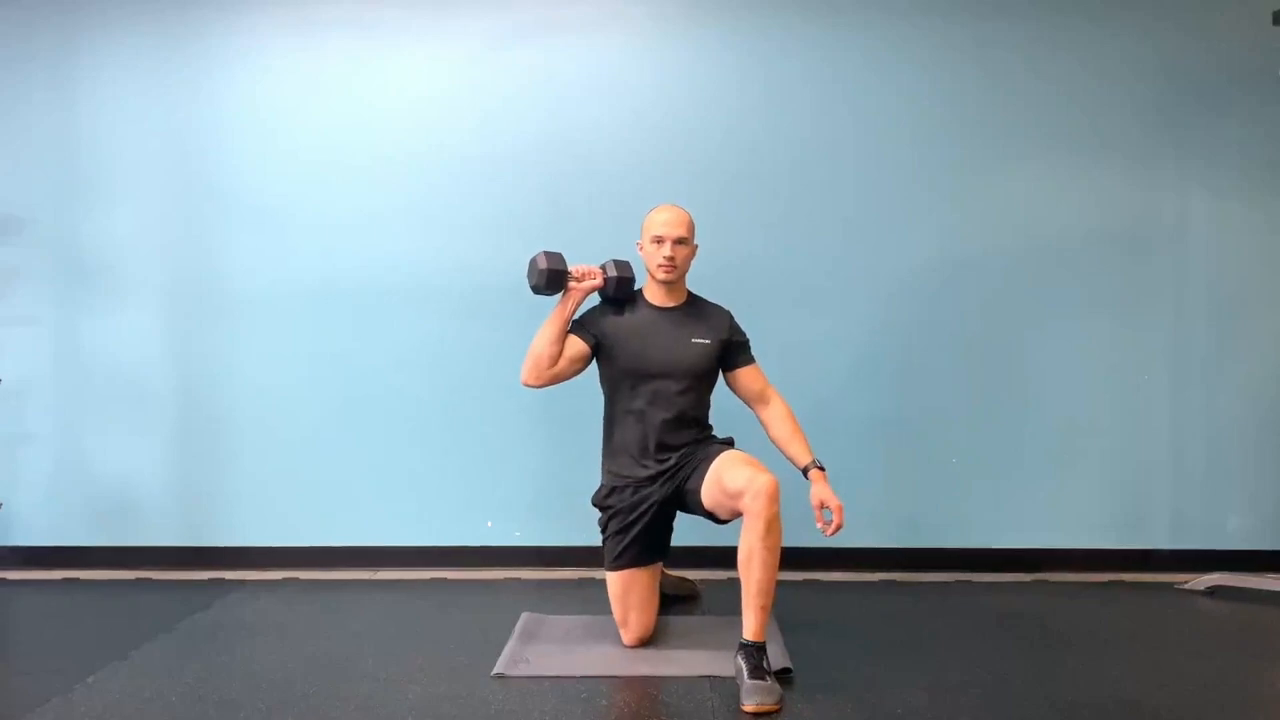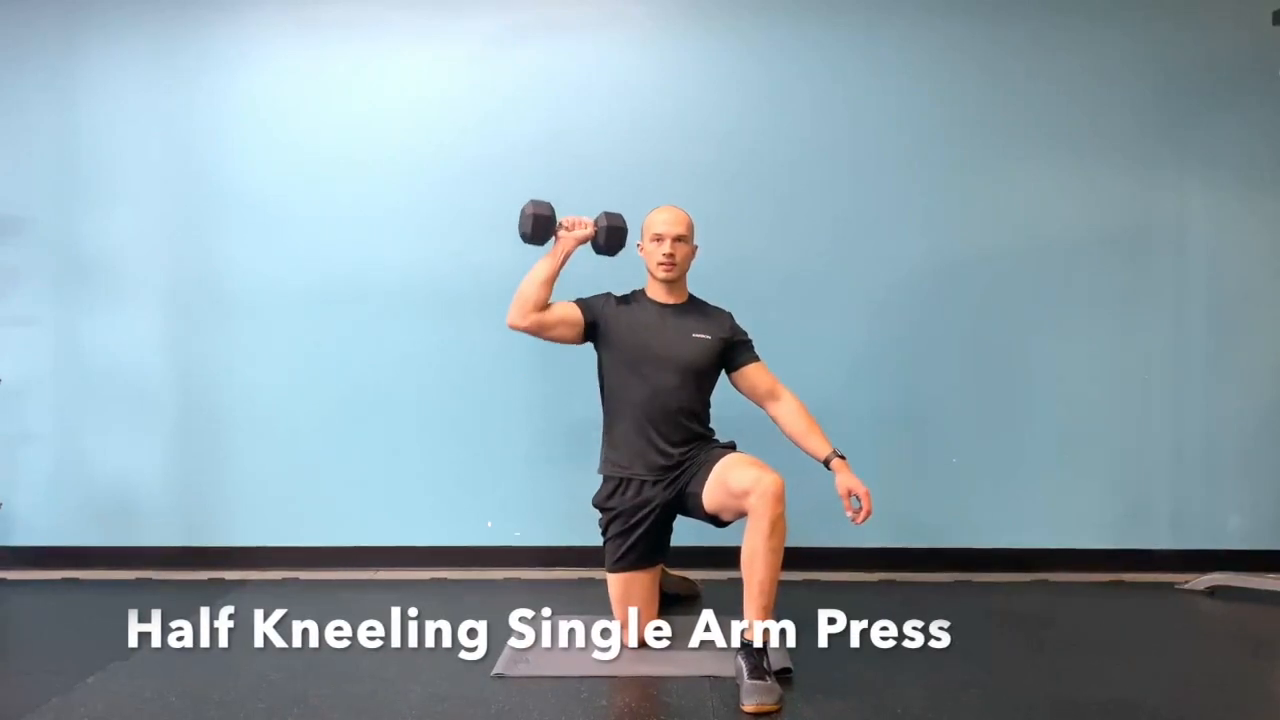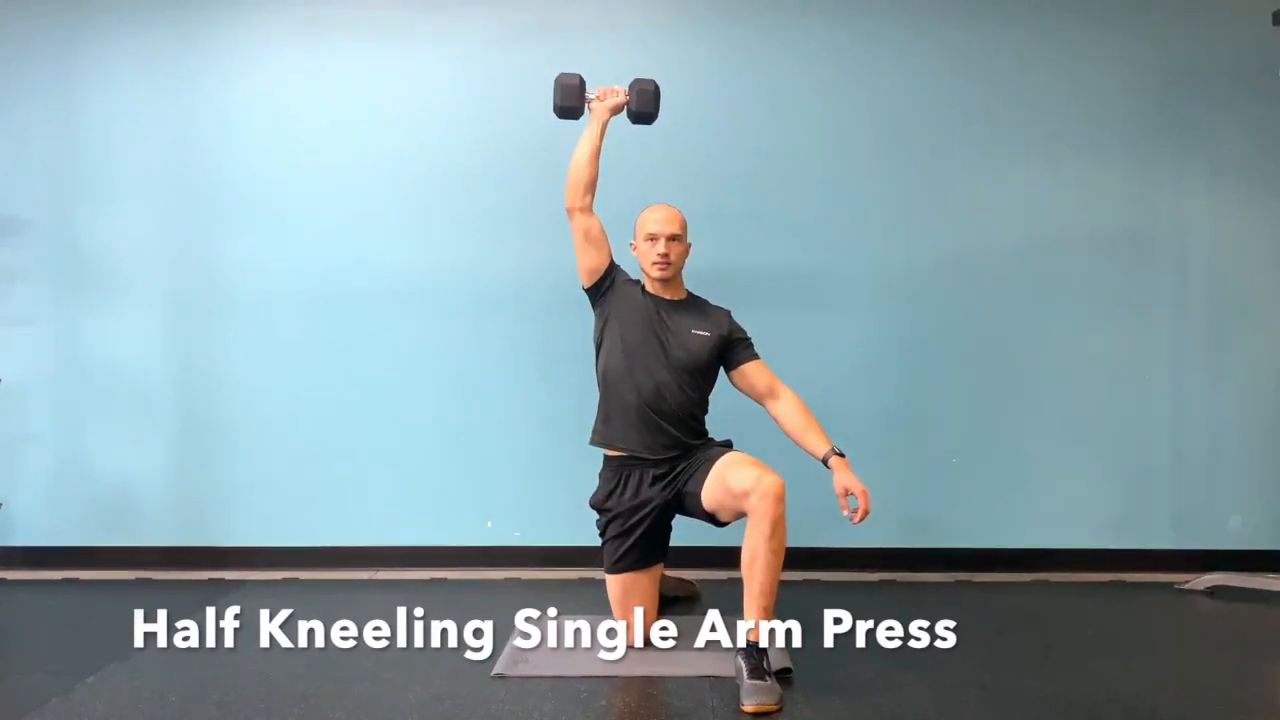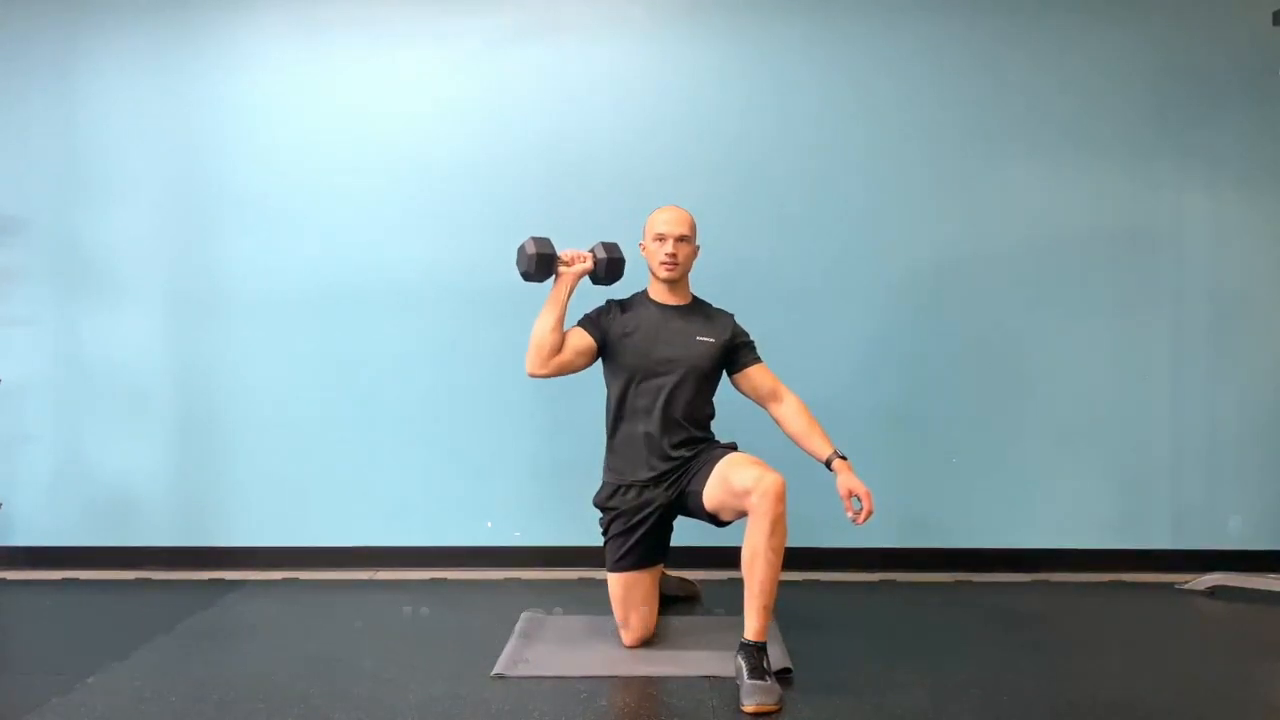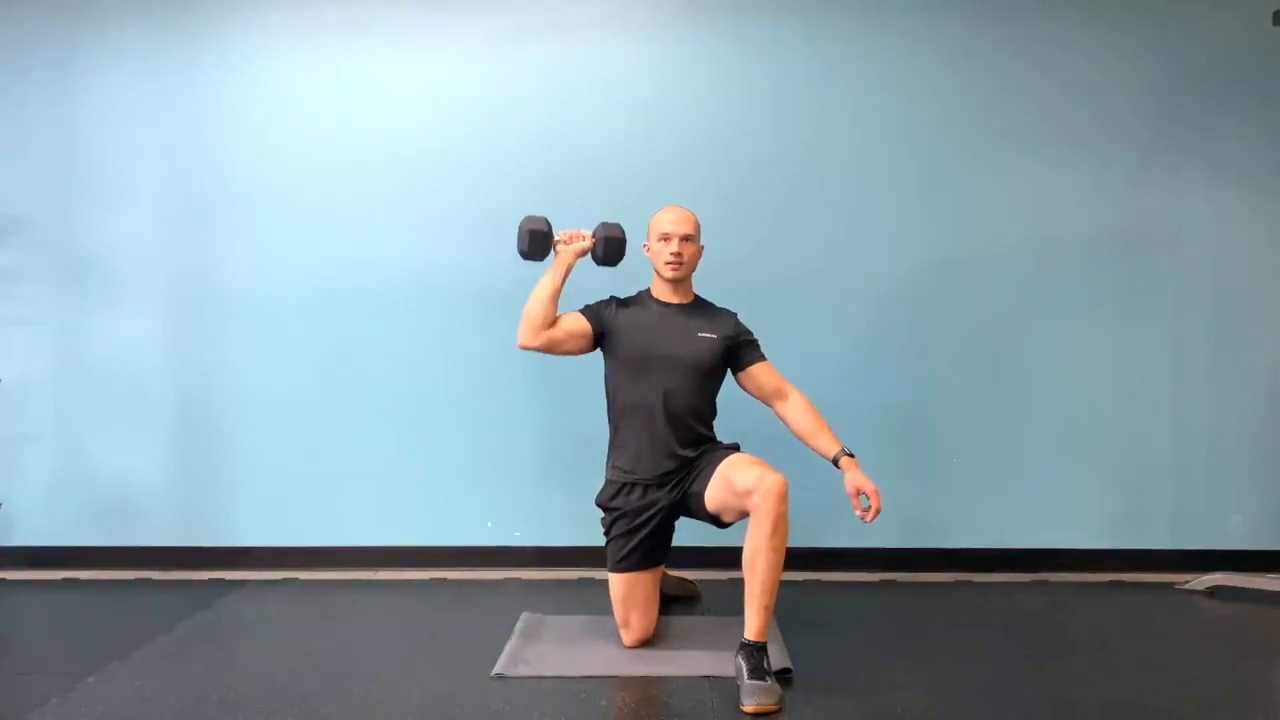
dt=1s
person 1, frame 1
left shoulder: (717, 323)
right shoulder: (607, 317)
left elbow: (765, 401)
right elbow: (535, 374)
left wrist: (814, 473)
right wrist: (569, 301)
left hip: (694, 460)
right hip: (630, 480)
left knee: (761, 489)
right knee: (634, 635)
left ankle: (752, 651)
right ankle: (652, 577)
person 1, frame 2
left shoulder: (718, 324)
right shoulder: (609, 312)
left elbow: (775, 397)
right elbow: (521, 318)
left wrist: (836, 462)
right wrist: (561, 248)
left hip: (696, 463)
right hip: (631, 481)
left knee: (767, 487)
right knee: (635, 635)
left ankle: (753, 650)
right ankle: (659, 580)
person 1, frame 3
left shoulder: (717, 323)
right shoulder: (612, 295)
left elbow: (774, 395)
right elbow: (578, 205)
left wrist: (835, 460)
right wrist: (600, 119)
left hip: (693, 463)
right hip: (627, 477)
left knee: (767, 488)
right knee: (635, 636)
left ankle: (753, 651)
right ankle: (660, 579)
person 1, frame 4
left shoulder: (721, 327)
right shoulder: (614, 318)
left elbow: (778, 398)
right elbow: (540, 363)
left wrist: (837, 463)
right wrist: (564, 284)
left hip: (697, 465)
right hip: (631, 482)
left knee: (768, 486)
right knee: (635, 635)
left ankle: (752, 651)
right ankle: (655, 579)
person 1, frame 5
left shoulder: (724, 325)
right shoulder: (615, 314)
left elbow: (783, 397)
right elbow: (532, 337)
left wrist: (845, 461)
right wrist: (563, 262)
left hip: (700, 467)
right hip: (633, 482)
left knee: (769, 487)
right knee: (636, 635)
left ankle: (753, 652)
right ankle: (656, 578)
